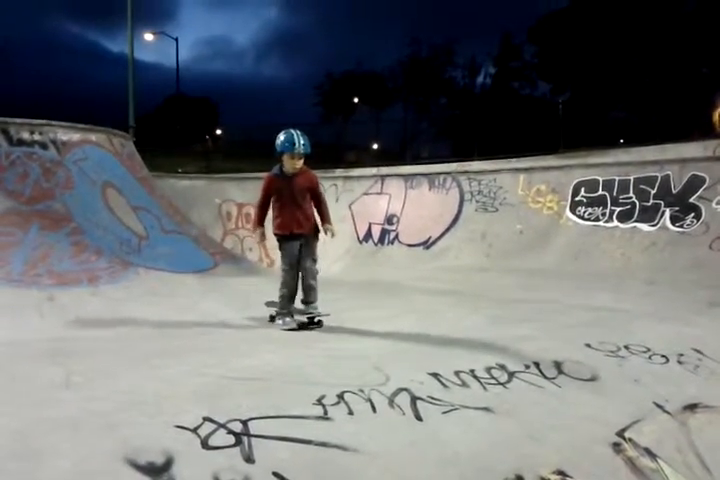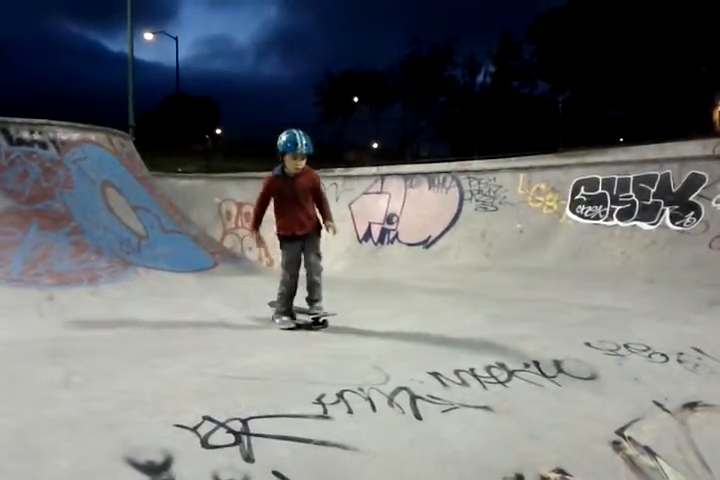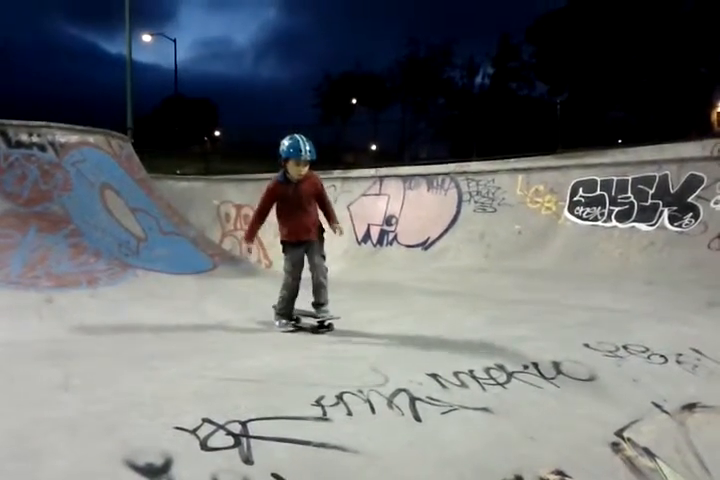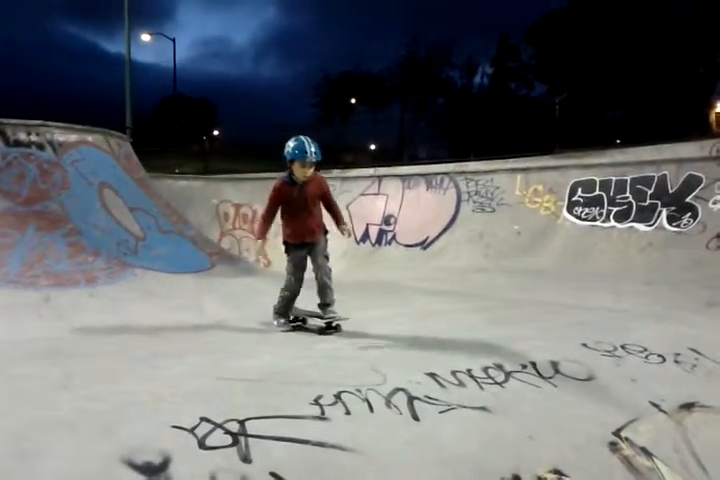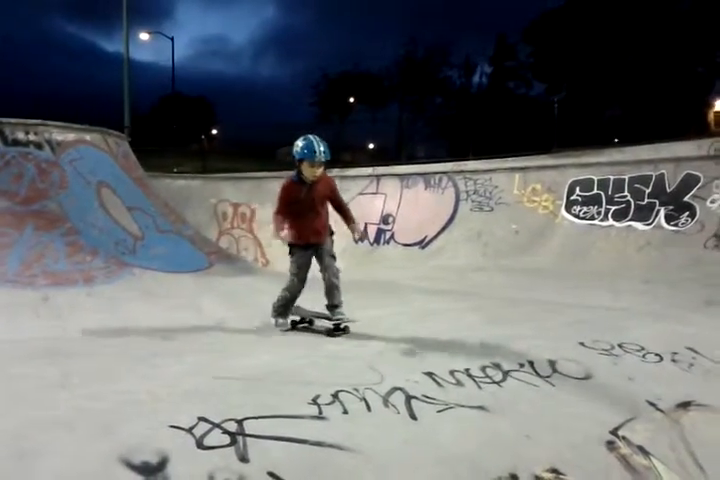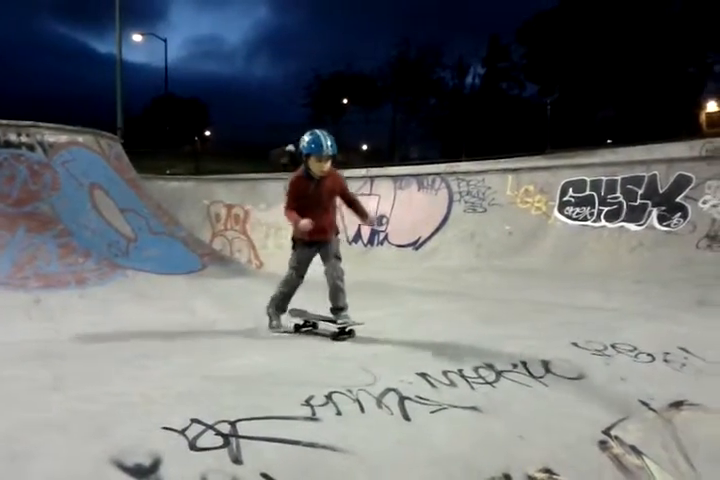
dt=0.1s
person 1, frame 1
left shoulder: (310, 177)
right shoulder: (272, 179)
left elbow: (319, 200)
right elbow: (263, 203)
left wrist: (326, 222)
right wrist: (260, 226)
left hip: (309, 231)
right hip: (285, 233)
left knee: (309, 269)
right knee: (290, 274)
left ankle: (310, 303)
right ankle: (284, 314)
person 1, frame 2
left shoulder: (311, 177)
right shoulder: (273, 180)
left elbow: (320, 199)
right elbow: (261, 204)
left wrist: (328, 219)
right wrist: (255, 228)
left hip: (311, 230)
right hip: (288, 233)
left knee: (314, 265)
right knee: (289, 272)
left ankle: (315, 302)
right ankle: (282, 312)
person 1, frame 3
left shoulder: (314, 181)
right shoulder: (276, 186)
left elbow: (324, 202)
right elbow: (261, 211)
left wrist: (333, 221)
right wrist: (250, 237)
left hip: (314, 234)
right hip: (290, 238)
left knee: (319, 269)
right knee: (292, 277)
left ankle: (321, 306)
right ankle: (283, 314)
person 1, frame 4
left shoulder: (319, 182)
right shoulder: (281, 187)
left elbow: (329, 203)
right elbow: (269, 213)
left wrist: (341, 223)
right wrist: (261, 236)
left hip: (317, 236)
right hip: (294, 240)
left knee: (323, 270)
right knee: (294, 279)
left ankle: (327, 306)
right ankle: (281, 313)
person 1, frame 5
left shoulder: (327, 183)
right shoulder: (289, 186)
left elbow: (339, 204)
right elbow: (279, 213)
left wrist: (351, 222)
right wrist: (280, 230)
left hip: (323, 237)
right hip: (299, 241)
left knee: (330, 271)
right knee: (297, 280)
left ankle: (335, 308)
right ankle: (279, 312)
person 1, frame 6
left shoulder: (335, 178)
right shoulder: (297, 181)
left elbow: (349, 198)
right elbow: (290, 208)
left wrist: (364, 215)
right wrist: (298, 222)
left hip: (329, 235)
right hip: (304, 237)
left knee: (335, 273)
right knee: (294, 276)
left ankle: (340, 311)
right ankle: (275, 309)
